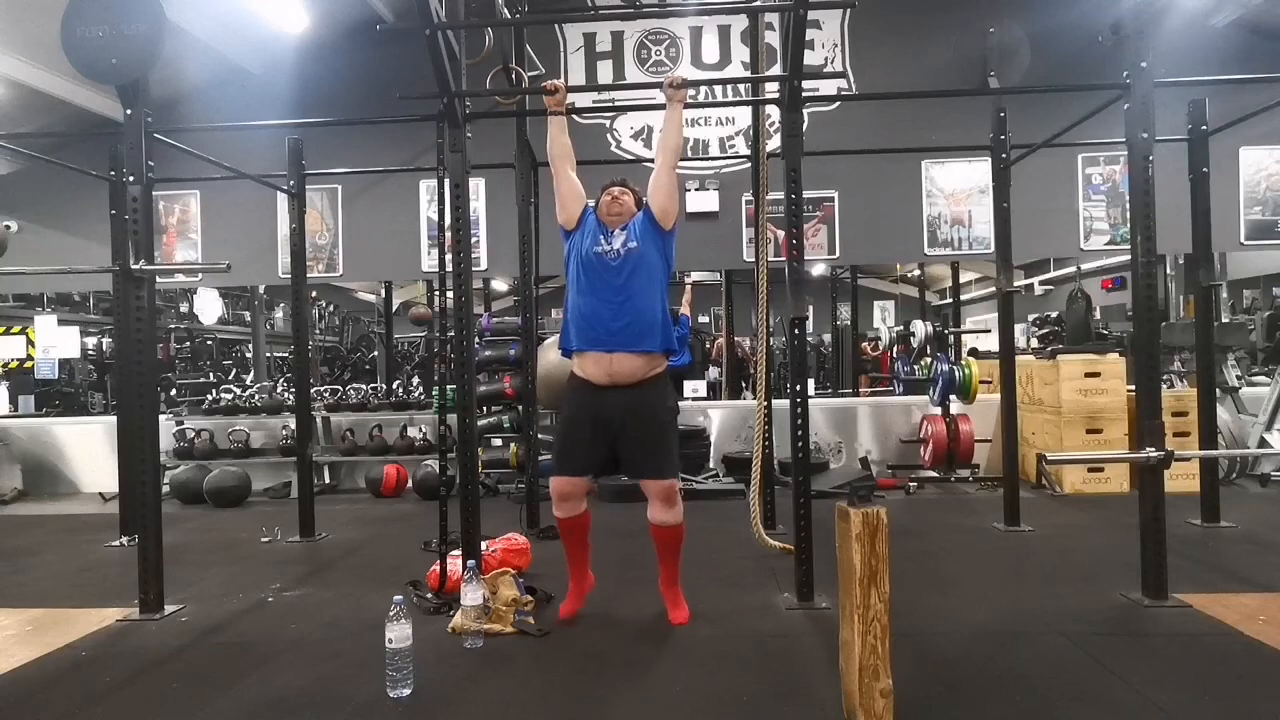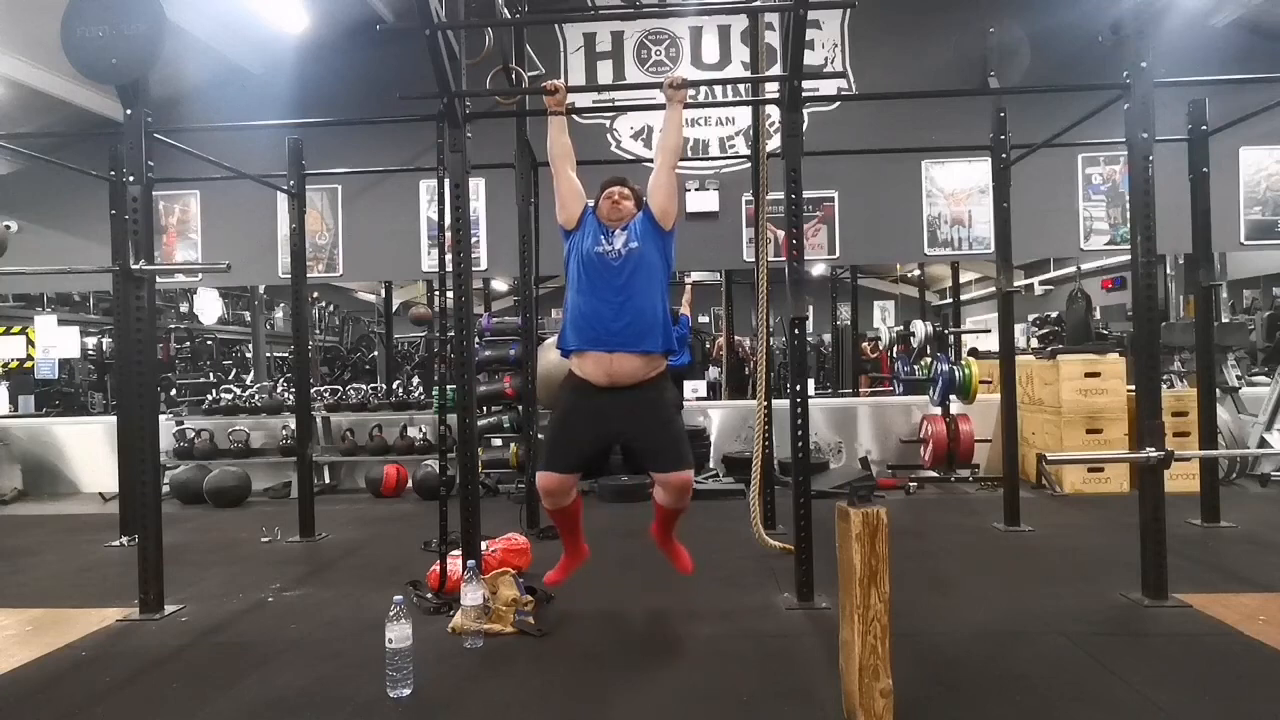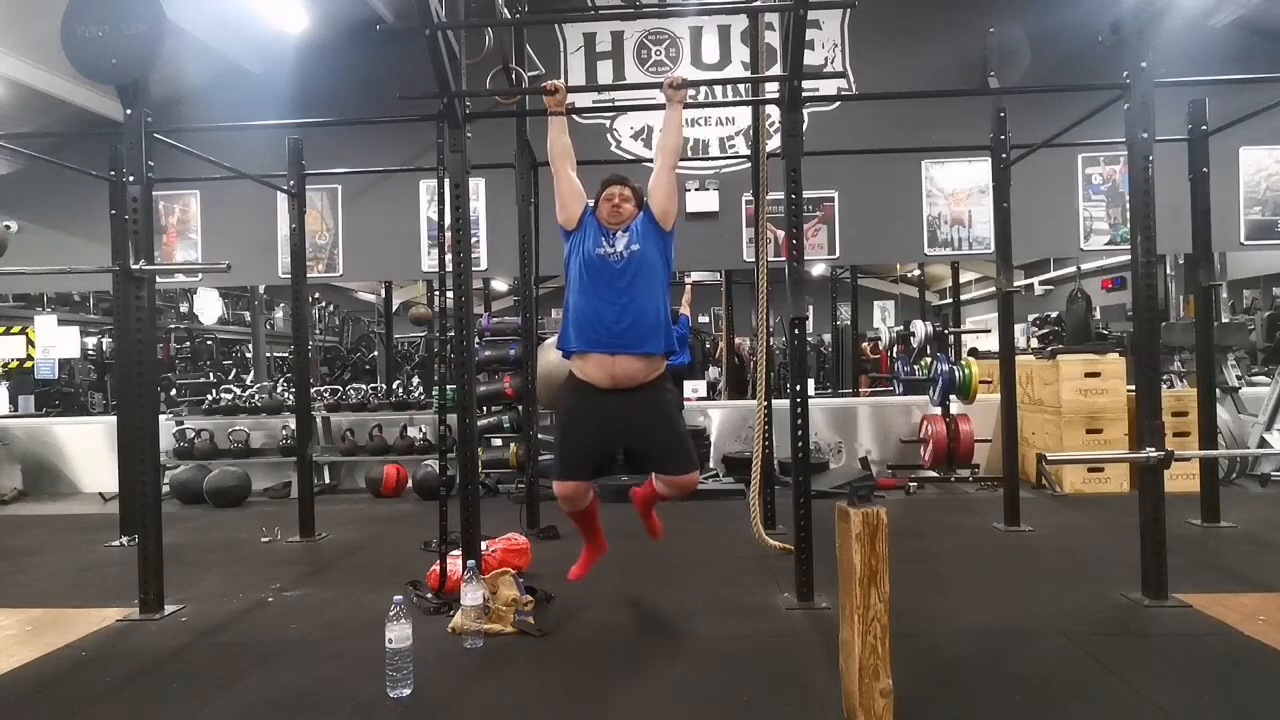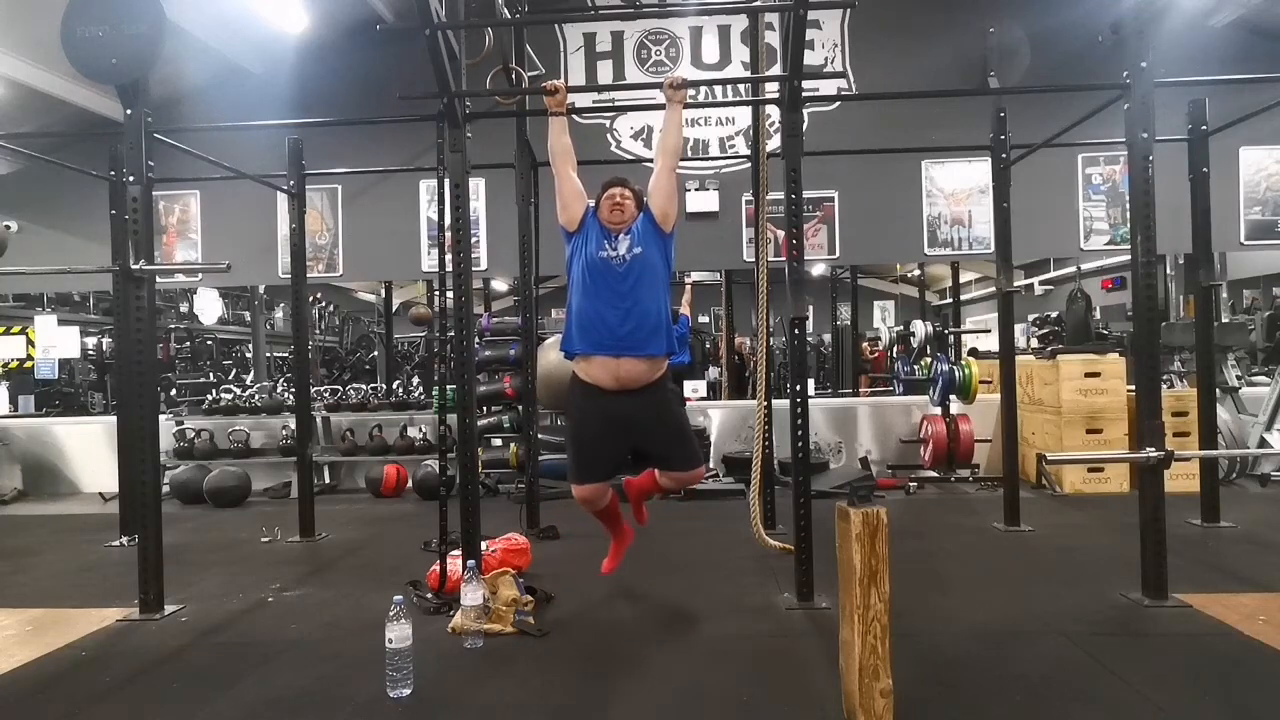
dt=0.3s
person 1, frame 1
left shoulder: (653, 228)
right shoulder: (580, 229)
left elbow: (665, 162)
right elbow: (563, 167)
left wrist: (675, 104)
right wrist: (556, 111)
left hip: (647, 388)
right hip: (586, 388)
left knee: (663, 490)
right knee: (565, 488)
left ankle: (670, 583)
right ankle: (580, 578)
person 1, frame 2
left shoulder: (653, 230)
right shoulder: (580, 230)
left elbow: (666, 162)
right elbow: (563, 168)
left wrist: (674, 105)
right wrist: (556, 111)
left hip: (648, 389)
right hip: (584, 389)
left knee: (677, 480)
right knee: (551, 482)
left ankle: (664, 535)
right ankle: (574, 549)
person 1, frame 3
left shoulder: (653, 230)
right shoulder: (581, 231)
left elbow: (666, 163)
right elbow: (564, 168)
left wrist: (675, 105)
right wrist: (557, 111)
left hip: (649, 390)
right hip: (586, 392)
left knee: (683, 478)
right knee: (568, 489)
left ankle: (644, 499)
right ankle: (593, 542)
person 1, frame 4
left shoulder: (653, 232)
right shoulder: (582, 234)
left elbow: (665, 164)
right elbow: (564, 169)
left wrist: (674, 105)
right wrist: (557, 112)
left hip: (652, 390)
right hip: (591, 394)
left knee: (688, 472)
right knee: (587, 490)
left ankle: (639, 488)
right ankle: (619, 532)
